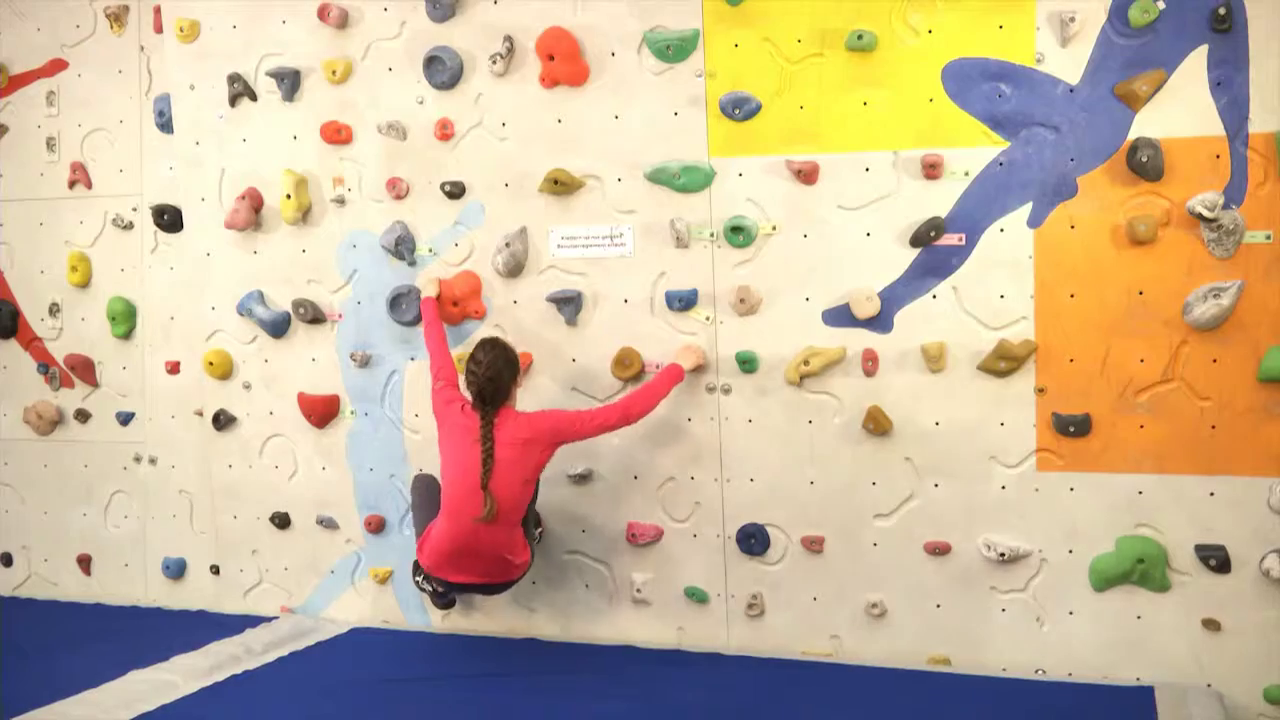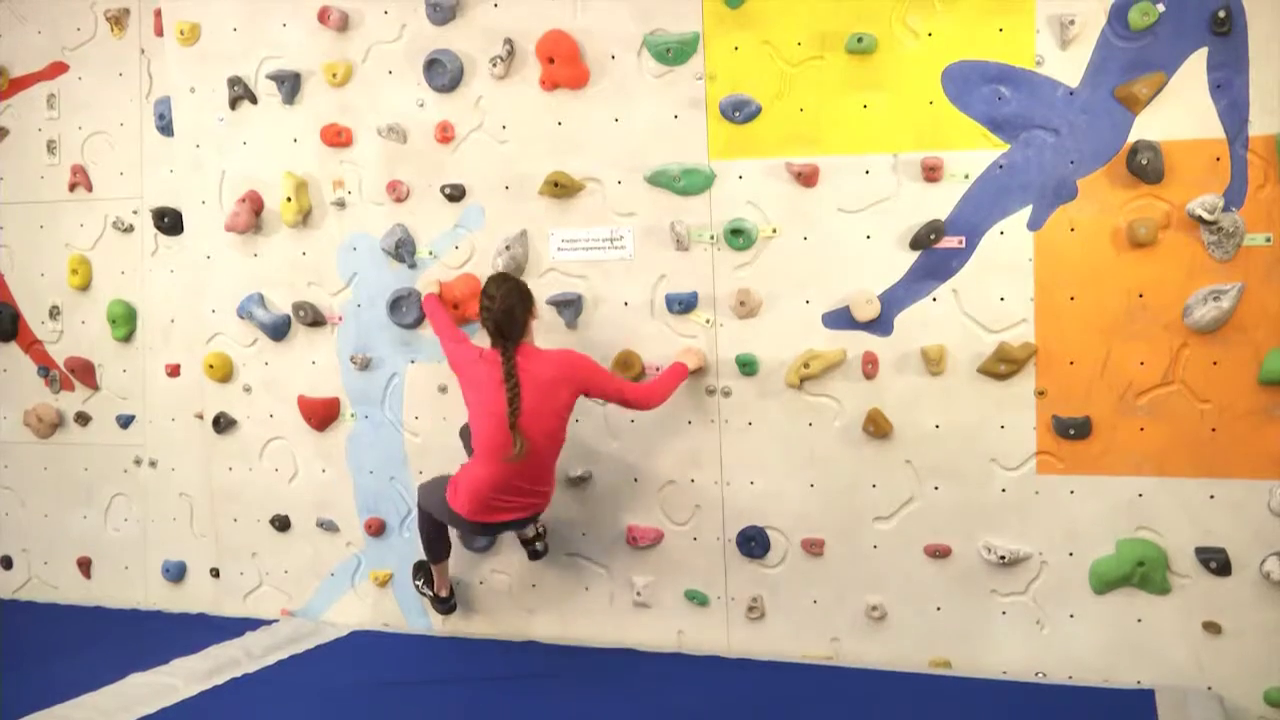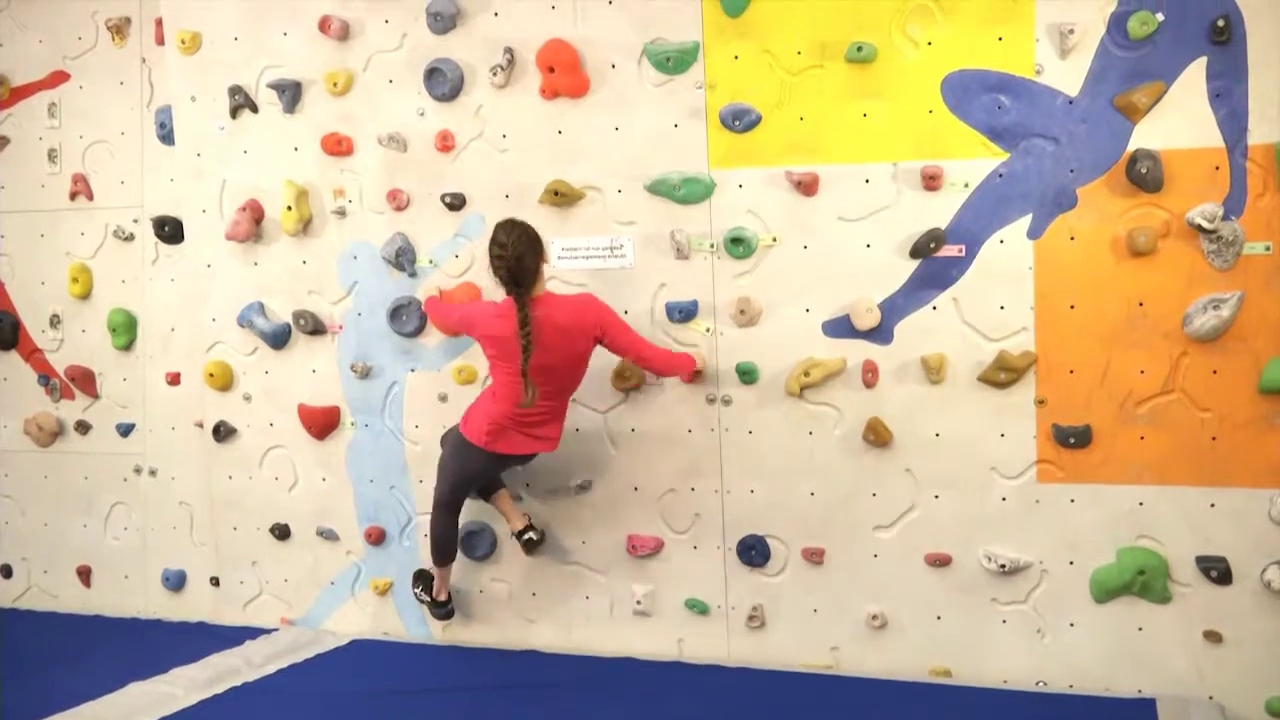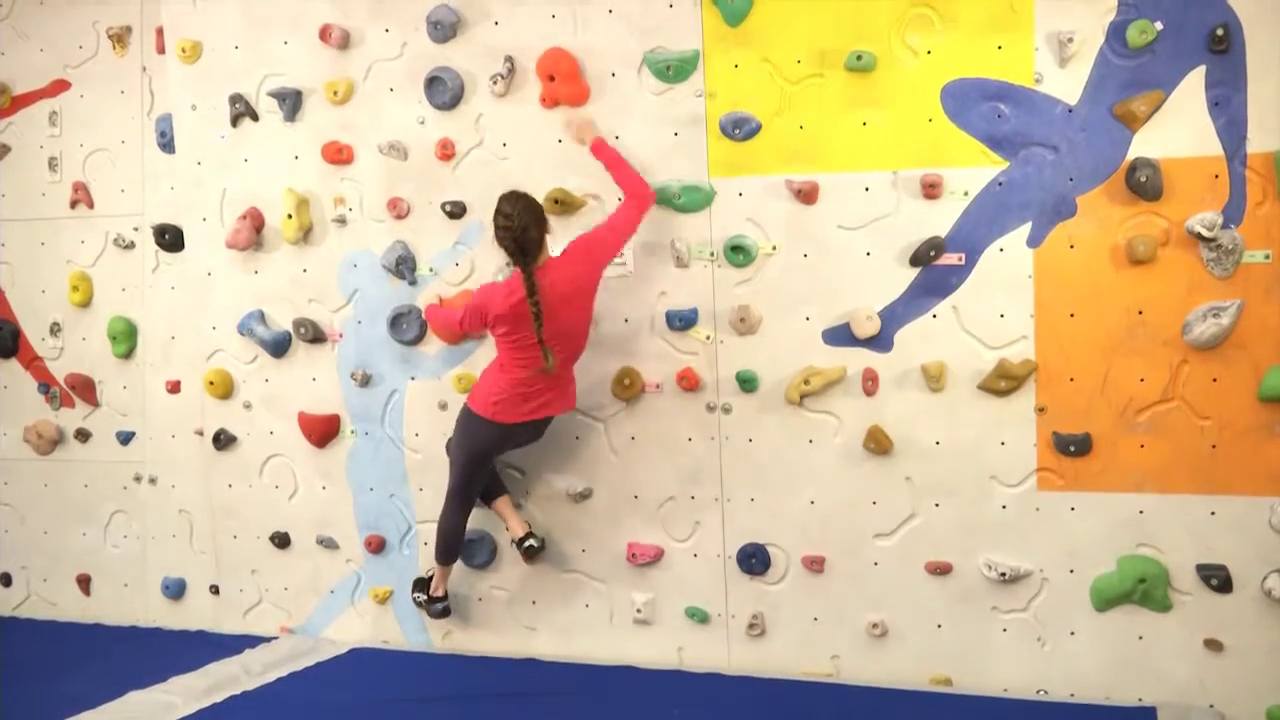
dt=0.4s
person 1, frame 1
left shoulder: (451, 416)
right shoulder: (539, 430)
left elbow: (439, 356)
right elbow: (624, 413)
left wrist: (429, 297)
right wrist: (677, 367)
left hip: (445, 568)
right hip: (503, 575)
left knee: (423, 483)
left ankle: (437, 585)
person 1, frame 2
left shoulder: (471, 364)
right shoulder: (566, 366)
left elbow: (446, 329)
right elbow: (644, 397)
left wrist: (431, 295)
right wrist: (683, 365)
left hip: (475, 511)
right hip: (529, 506)
left knee: (428, 496)
left ankle: (441, 590)
right ankle: (528, 531)
person 1, frame 3
left shoulder: (487, 318)
right shoulder: (585, 311)
left elbow: (445, 318)
right elbow: (657, 362)
left wrist: (431, 302)
right wrist: (690, 361)
left hip: (489, 436)
right hip: (536, 442)
left knee: (446, 502)
right knee: (456, 442)
left ankle: (439, 593)
right ankle: (519, 524)
person 1, frame 4
left shoulder: (494, 299)
right shoulder: (583, 261)
left elbow: (453, 325)
right elbow: (643, 197)
left wrist: (431, 310)
right wrist: (596, 144)
left hip: (495, 413)
right hip: (543, 414)
left knee: (459, 493)
right knee: (465, 446)
left ankle: (436, 589)
right ankle: (520, 530)
